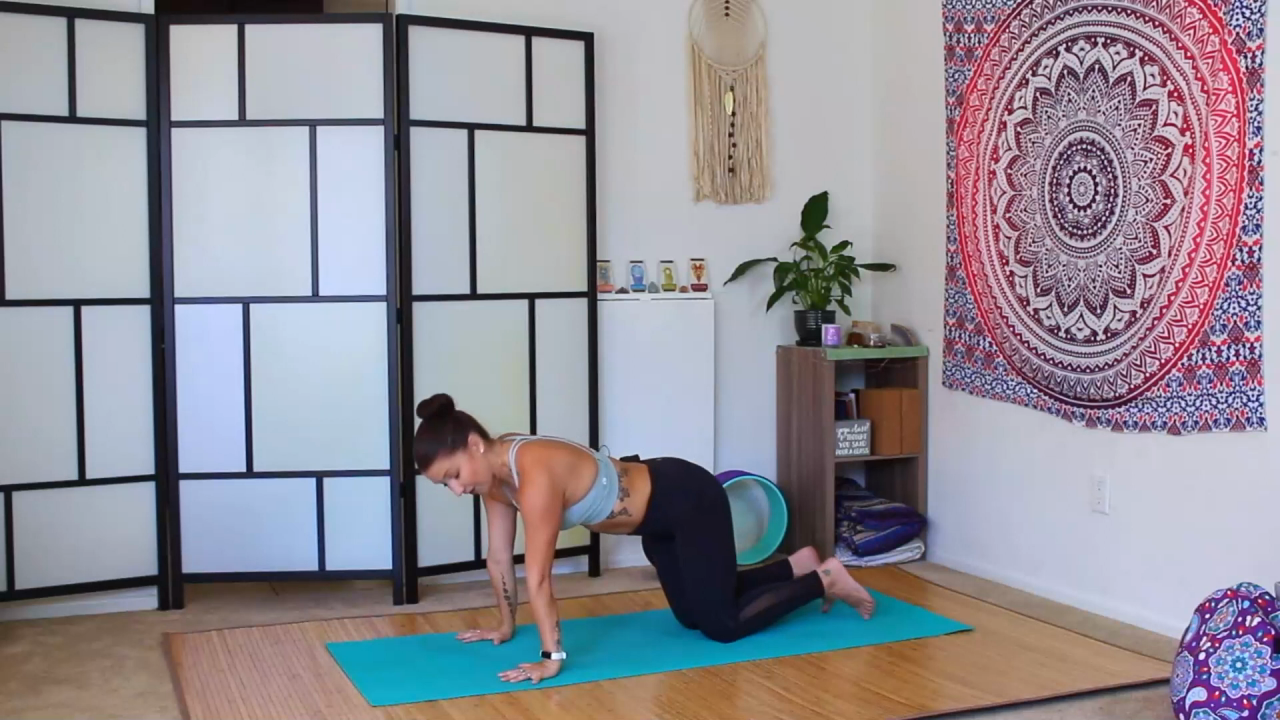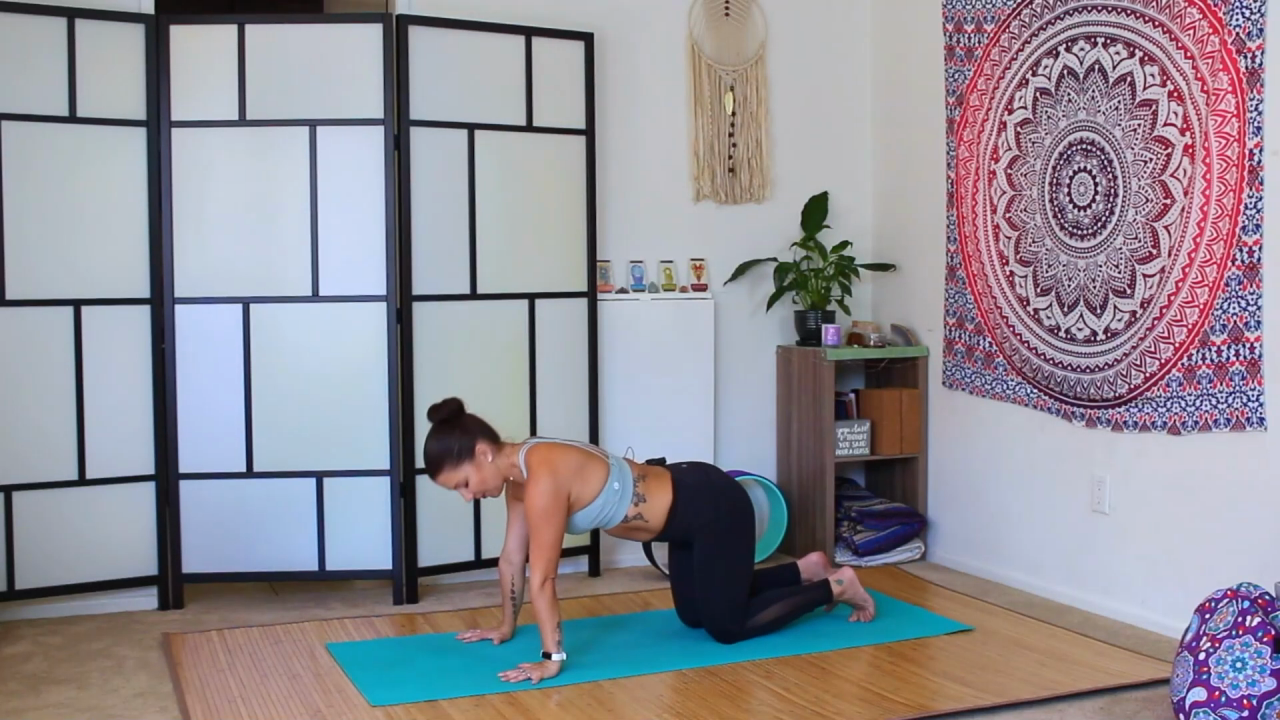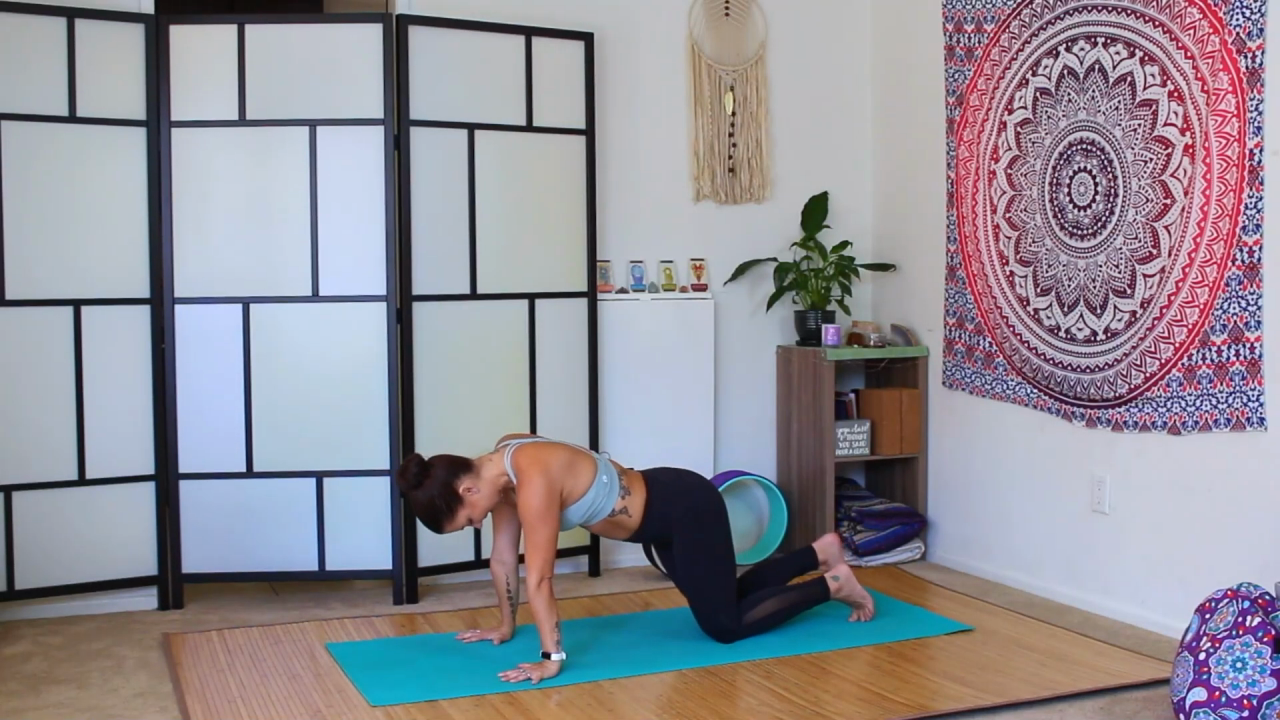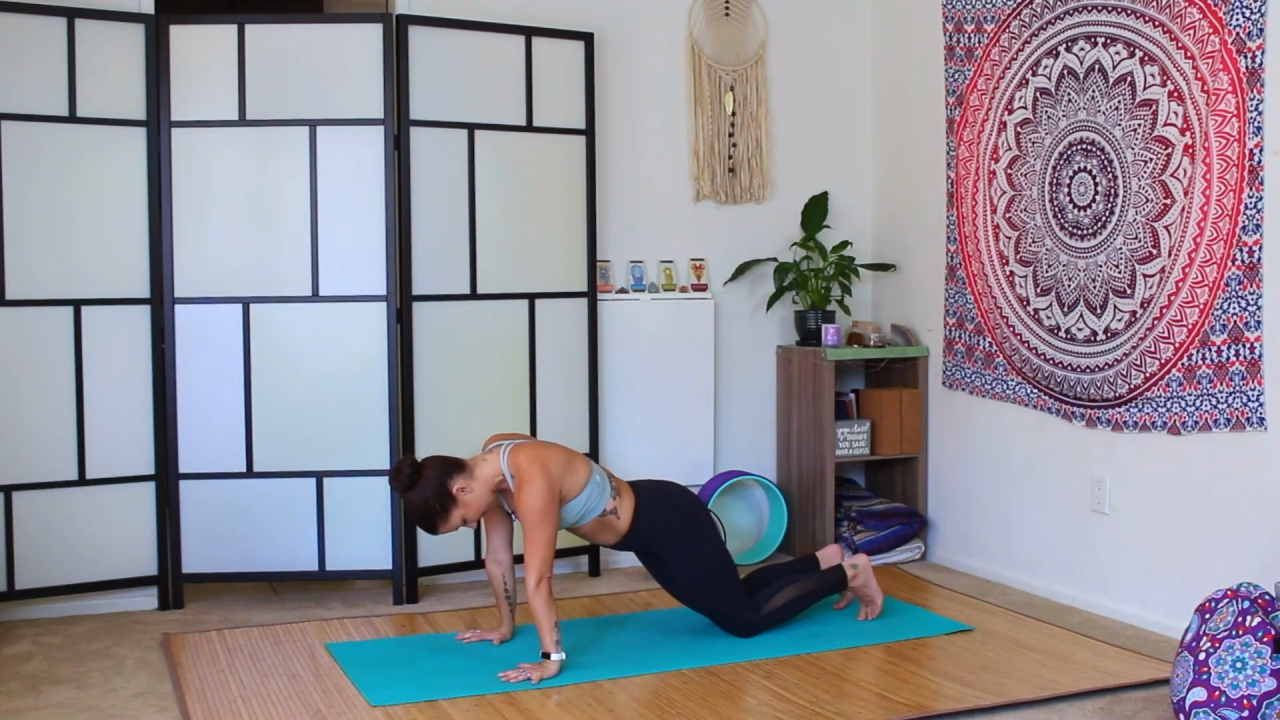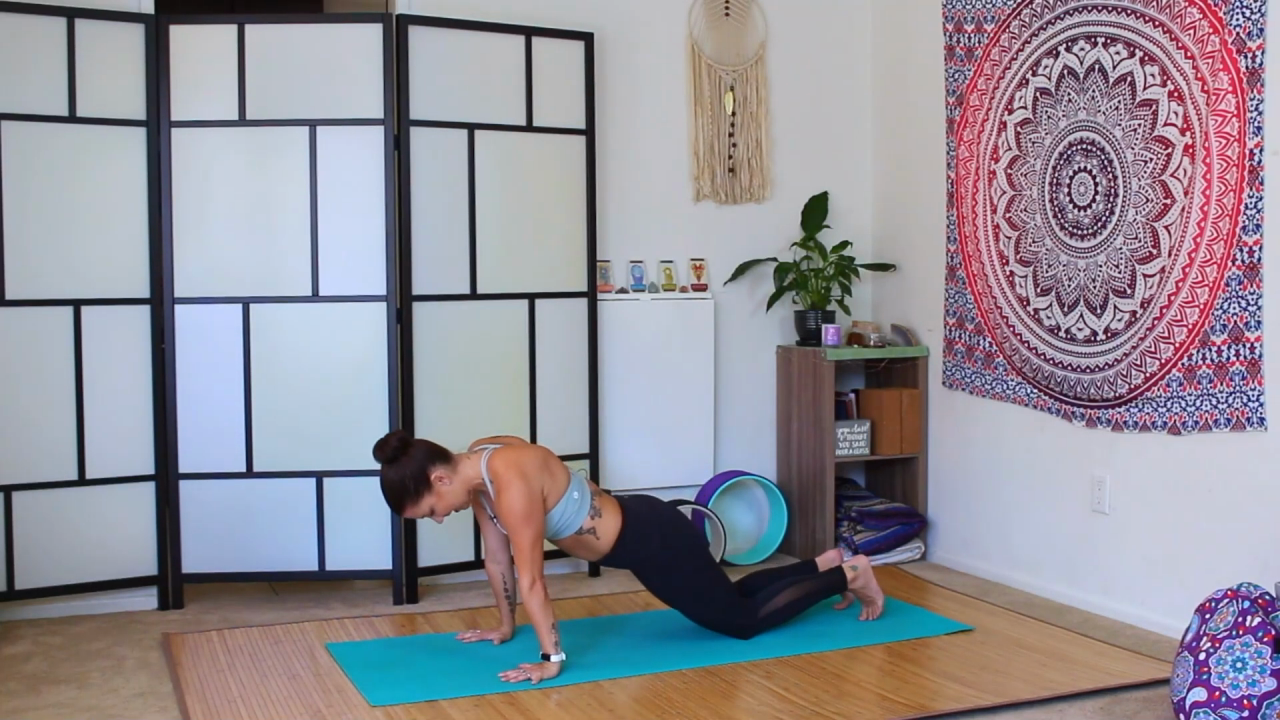
dt=1s
person 1, frame 1
left shoulder: (535, 474)
right shoulder: (496, 467)
left elbow: (538, 575)
right elbow: (498, 556)
left wrist: (551, 658)
right wrist: (505, 625)
left hip: (690, 501)
right hip: (661, 511)
left knee: (722, 625)
right knee: (692, 613)
left ankle: (825, 580)
right ankle: (798, 564)
person 1, frame 2
left shoulder: (543, 475)
right shoulder: (516, 471)
left elbow: (542, 577)
right elbow: (511, 557)
left wrist: (552, 657)
right wrist: (506, 625)
left hip: (714, 508)
right hip: (688, 503)
left knee: (727, 627)
right knee: (693, 614)
left ankle: (835, 586)
right ankle: (806, 570)
person 1, frame 3
left shoulder: (532, 478)
right shoulder: (499, 469)
left elbow: (538, 577)
right elbow: (503, 558)
left wrist: (552, 658)
right wrist: (505, 625)
left hip: (686, 509)
right hip: (664, 509)
left knee: (725, 625)
right knee: (721, 599)
left ankle: (833, 583)
right ankle: (817, 552)
person 1, frame 4
left shoulder: (530, 478)
right shoulder: (487, 468)
left elbow: (538, 577)
right elbow: (497, 558)
left wrist: (552, 658)
right wrist: (505, 625)
left hip: (668, 520)
right hip: (643, 528)
left knee: (746, 619)
right knee: (722, 609)
left ankle: (849, 572)
right ankle: (823, 560)
person 1, frame 5
left shoulder: (510, 481)
right shoulder: (477, 466)
left elbow: (530, 579)
right elbow: (497, 558)
left wrist: (552, 659)
right wrist: (505, 626)
left hip: (651, 538)
right hip: (632, 527)
left knee: (743, 620)
right knee: (726, 600)
left ankle: (848, 574)
right ankle: (824, 563)
